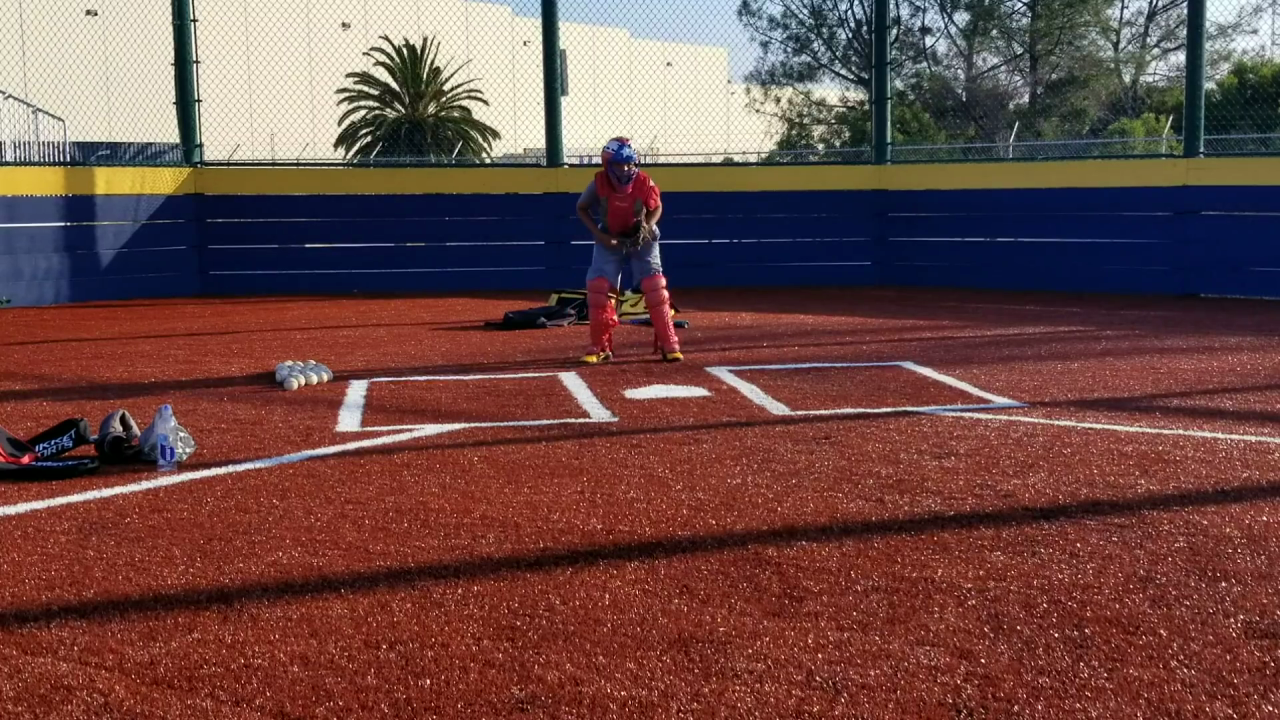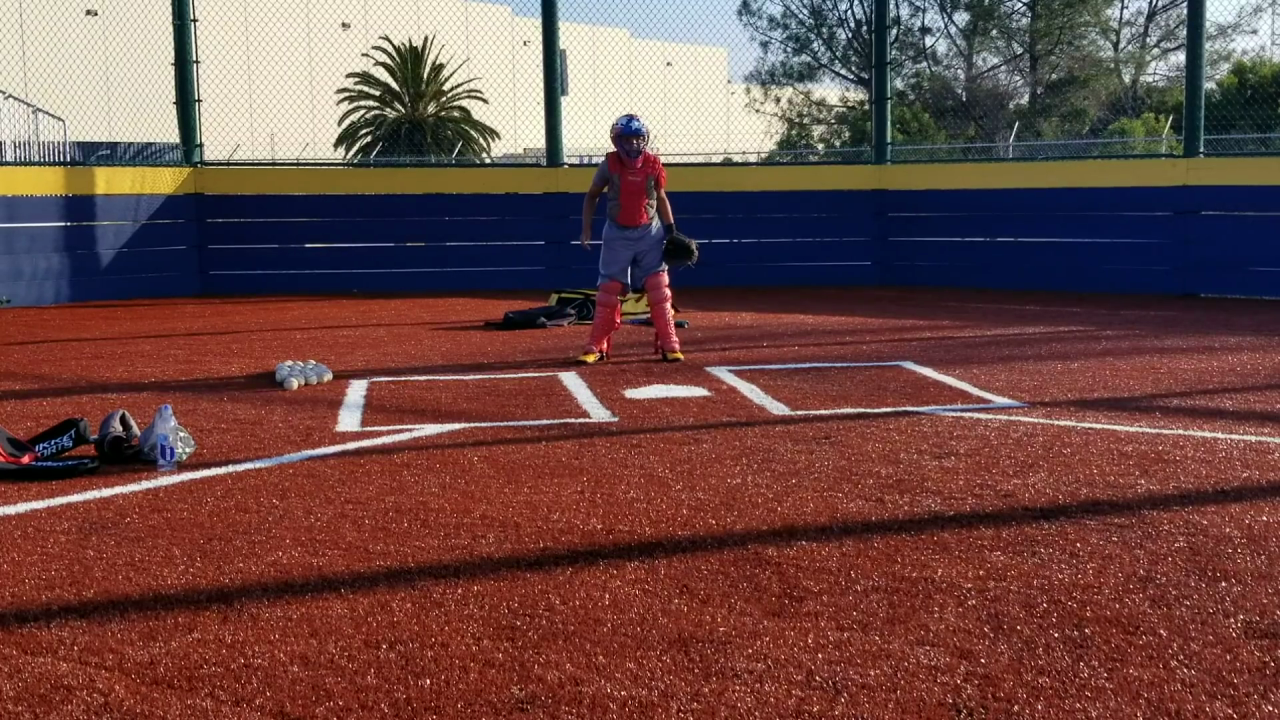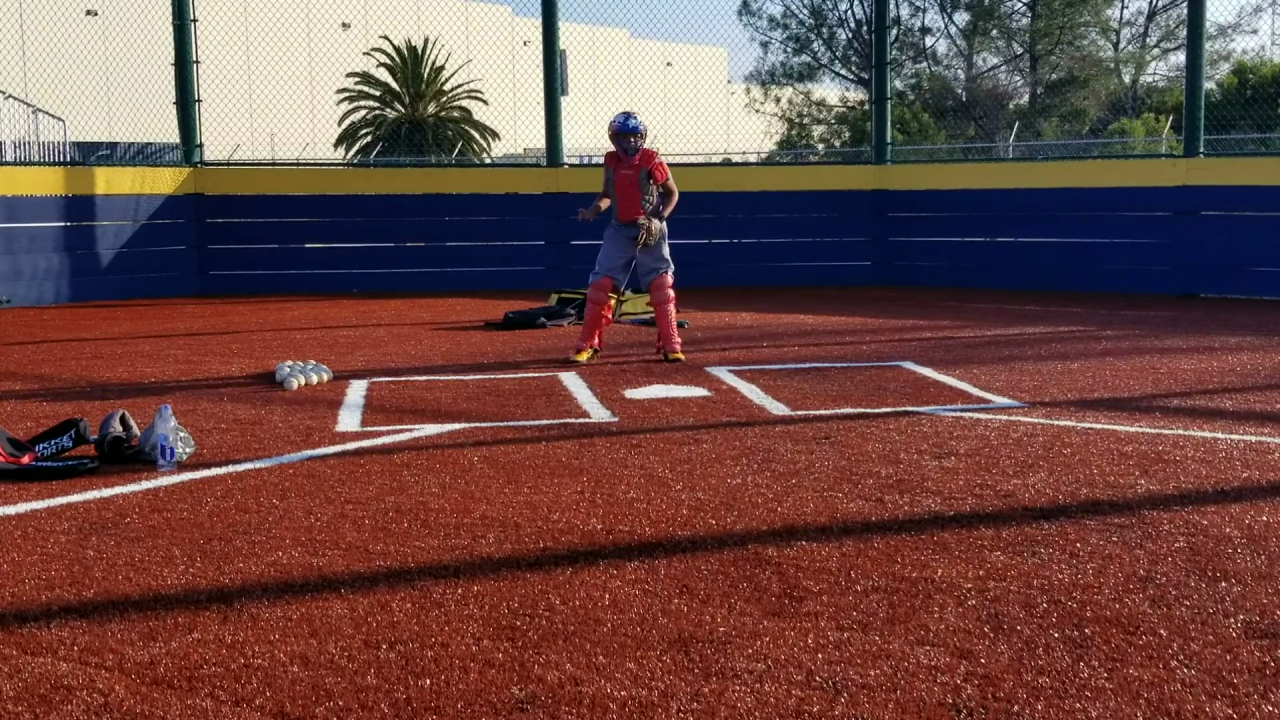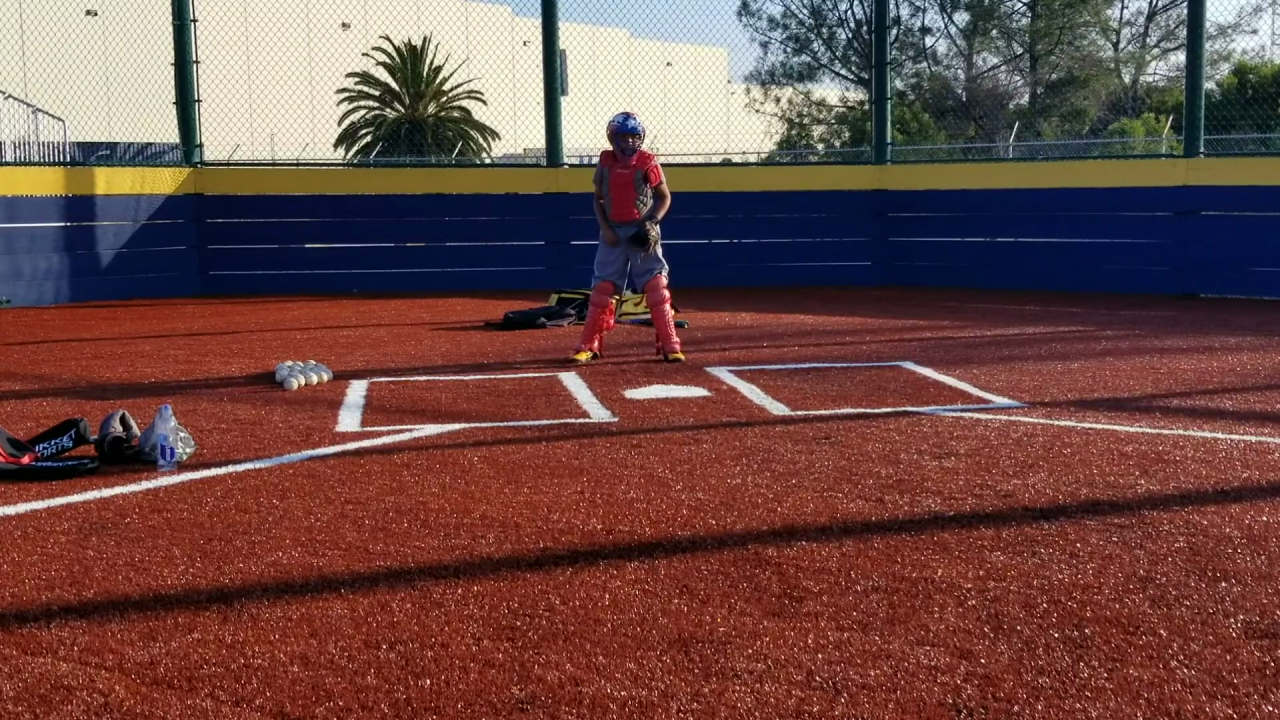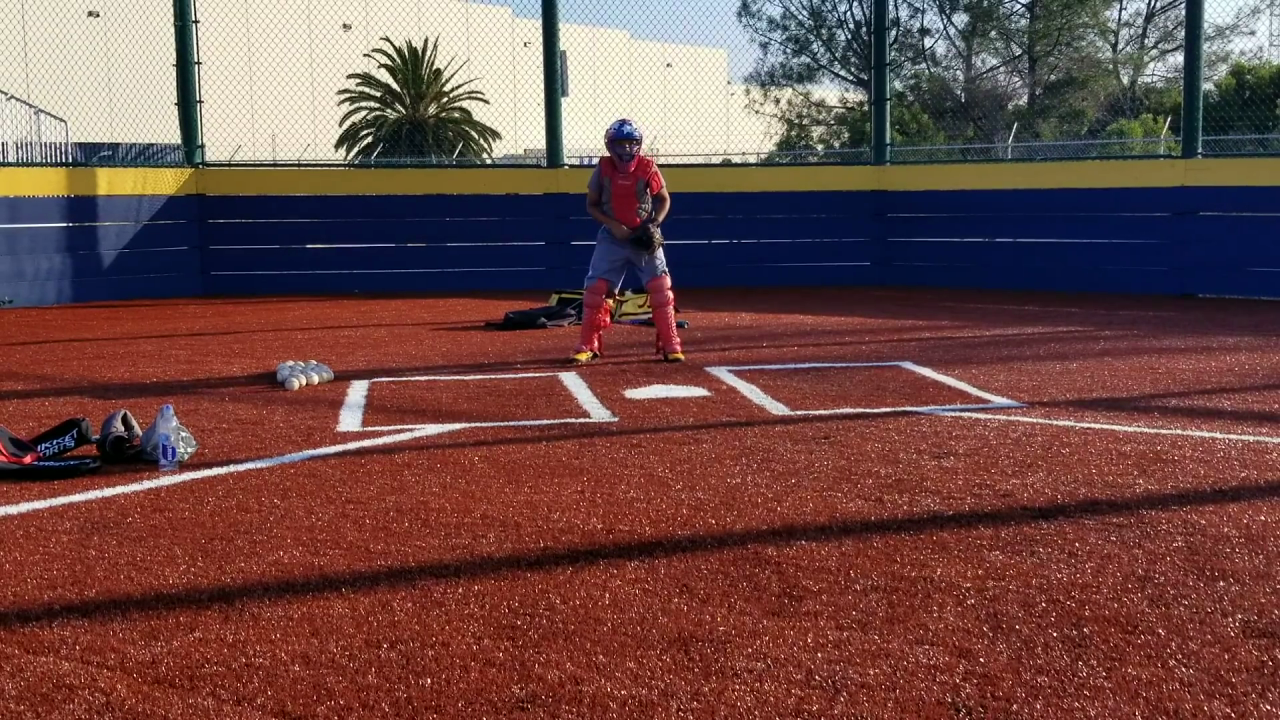
dt=1s
person 1, frame 1
left shoulder: (645, 184)
right shoulder: (599, 184)
left elbow: (657, 209)
right elbow: (581, 209)
left wrist: (647, 227)
right wrist: (599, 235)
left hip: (641, 238)
right hip: (610, 238)
left knee: (655, 287)
right knee: (598, 288)
left ankle: (669, 346)
right ankle: (599, 348)
person 1, frame 2
left shoulder: (653, 165)
right shoulder: (610, 165)
left elbow: (661, 198)
right elbow: (592, 196)
left wrist: (671, 230)
right wrist: (586, 228)
left hip: (649, 232)
right hip: (618, 233)
left knee: (658, 287)
right knee: (609, 289)
left ankle: (669, 346)
right ankle: (596, 348)
person 1, frame 3
left shoulder: (652, 160)
right shoulder: (611, 162)
left elbow: (672, 192)
left wrist: (660, 218)
right wrist: (594, 209)
right hip: (619, 230)
left knee: (661, 287)
right knee: (600, 285)
left ankle: (671, 346)
right ankle: (587, 345)
person 1, frame 4
left shoulder: (648, 163)
right shoulder: (605, 162)
left elbow: (665, 197)
right elbow: (598, 198)
left wrist: (653, 222)
right wrist: (604, 228)
left hip: (643, 233)
right hip: (613, 233)
left knee: (657, 287)
right knee: (602, 290)
left ankle: (670, 346)
right ankle: (588, 347)
person 1, frame 5
left shoulder: (648, 168)
right shoulder: (603, 169)
left elbow: (664, 199)
right elbow: (591, 205)
left wrist: (655, 224)
right wrist: (612, 225)
right hip: (612, 236)
left knee: (661, 288)
right knee: (595, 289)
left ankle: (671, 346)
right ankle: (587, 346)
